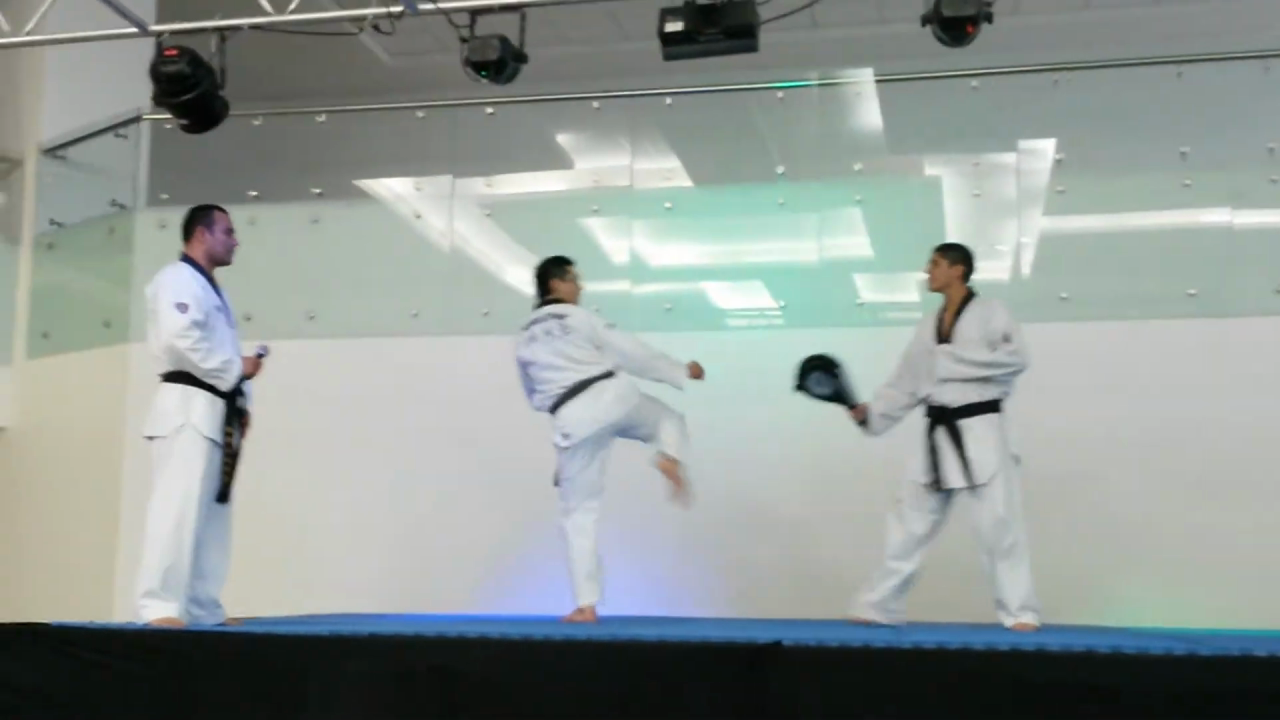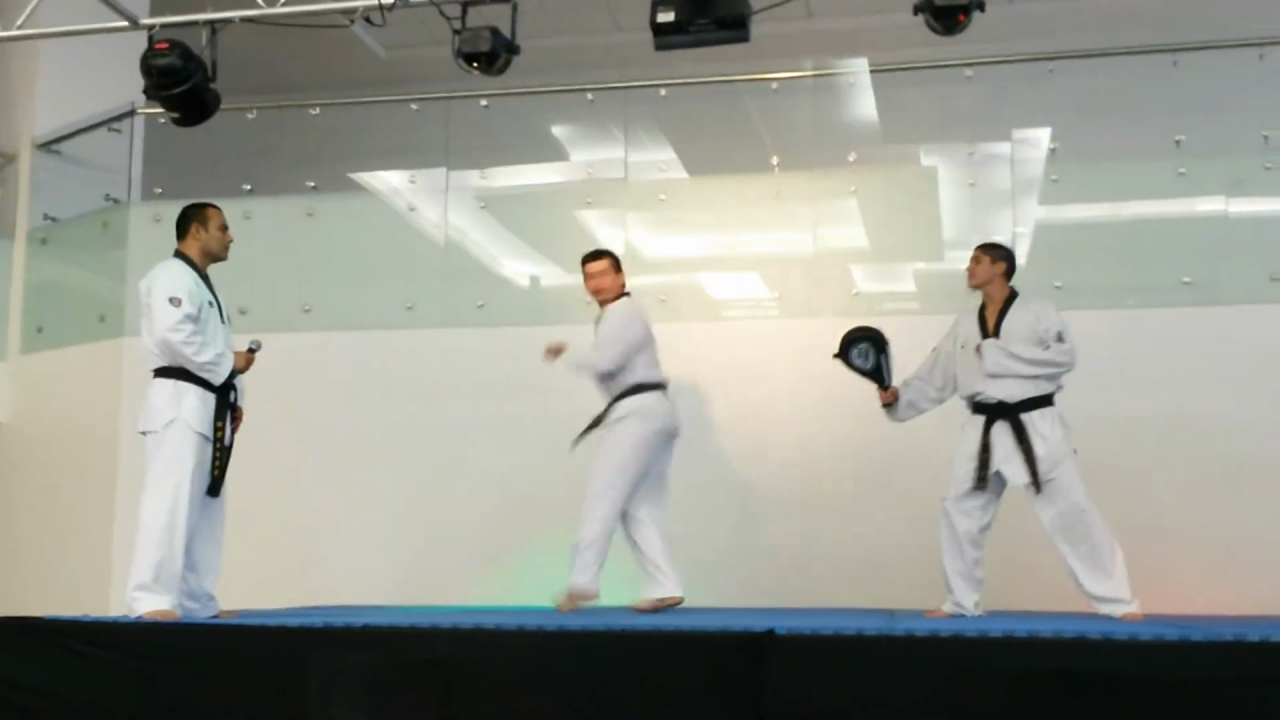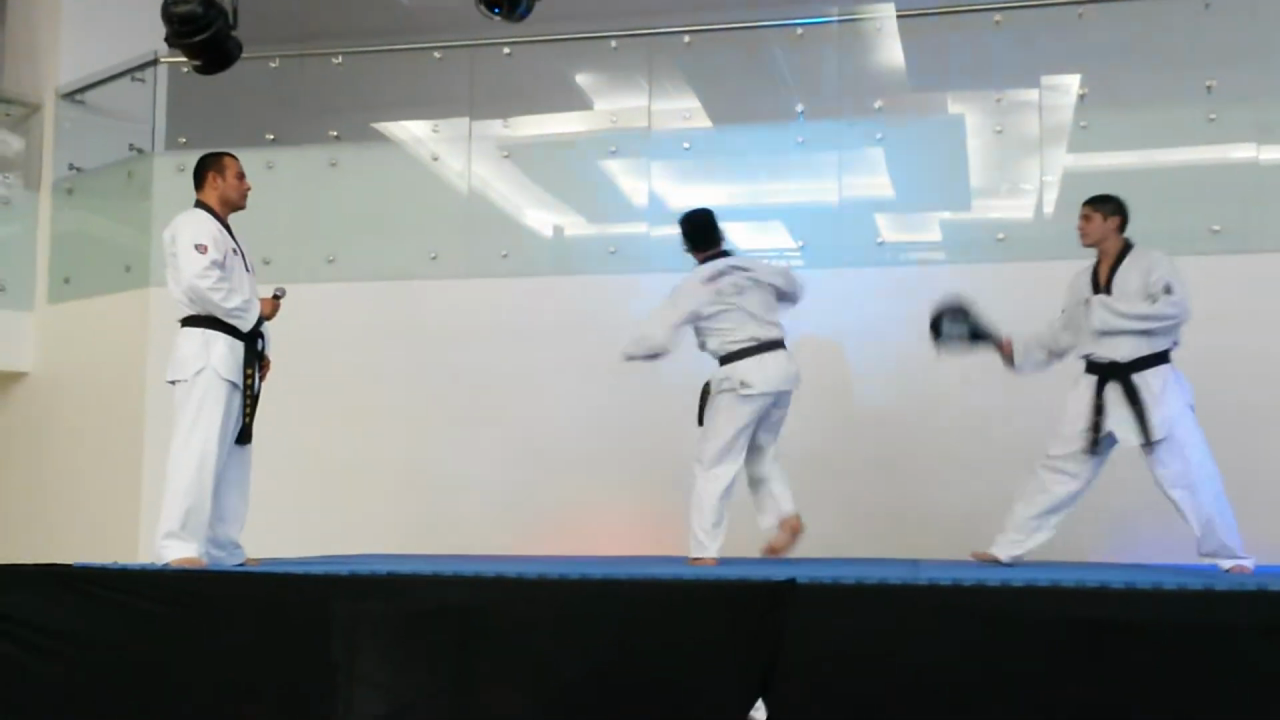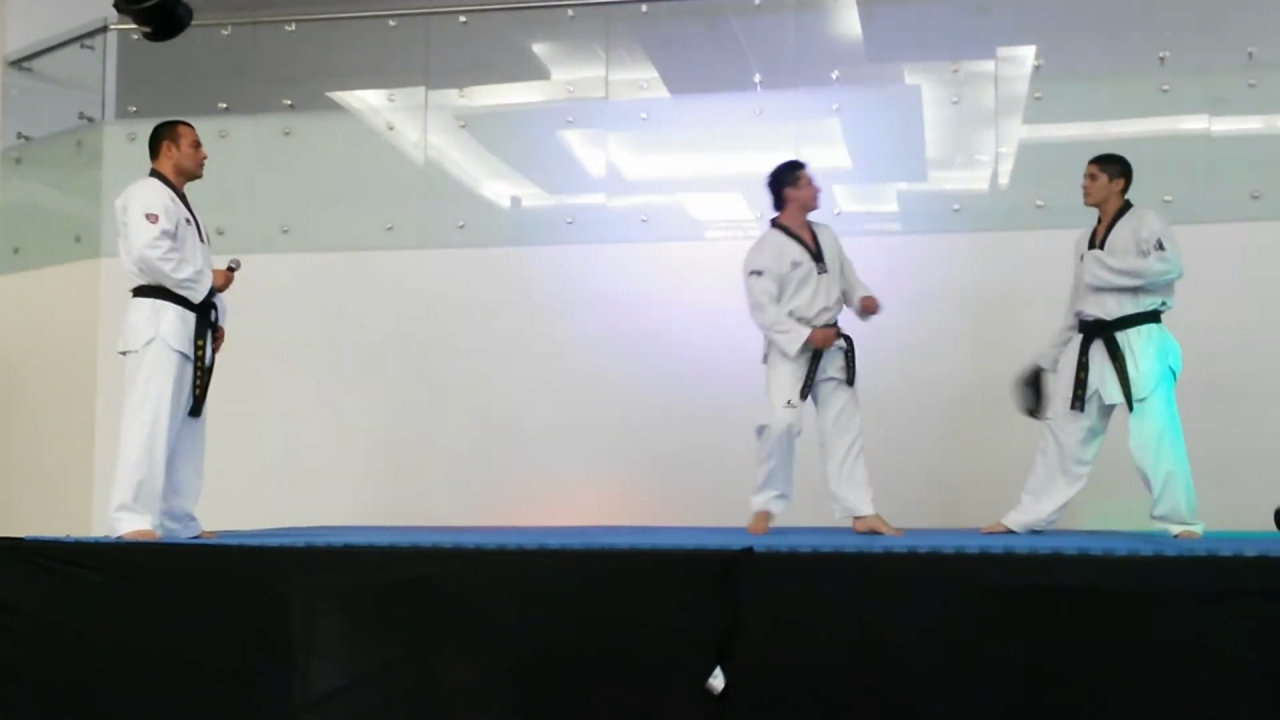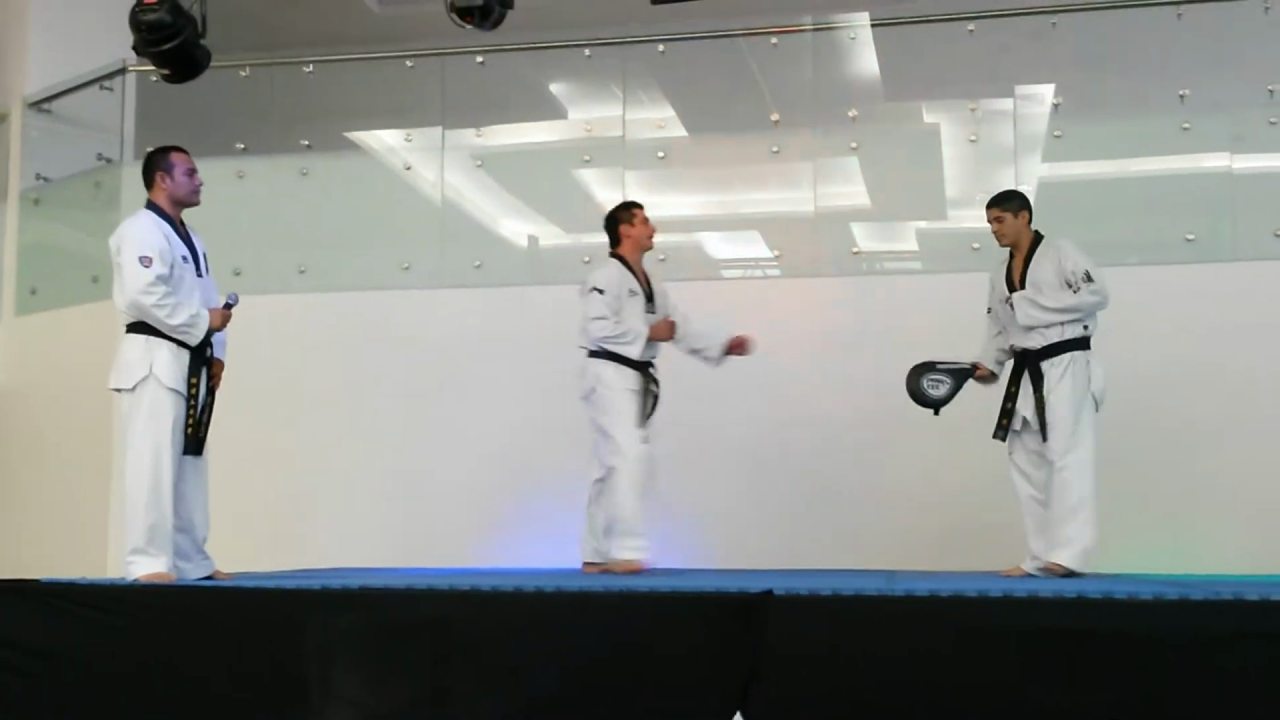
dt=1s
person 1, frame 1
left shoulder: (210, 289)
right shoulder: (178, 279)
right elbow: (179, 341)
left wrist: (239, 402)
right wrist: (236, 369)
left hip: (214, 412)
right hip: (188, 408)
left knee: (211, 510)
right knee: (178, 504)
left ankle: (201, 606)
right ankle: (158, 605)
person 1, frame 2
left shoulder: (204, 286)
right shoulder: (173, 276)
right elbow: (173, 335)
left wrist: (232, 397)
right wrist: (229, 364)
left hip: (207, 406)
right hip: (180, 402)
left knee: (205, 506)
right knee: (170, 500)
left ankle: (195, 600)
right ankle: (150, 599)
person 1, frame 3
left shoulder: (224, 234)
right shoulder: (194, 225)
right elbow: (200, 283)
left wrist: (258, 347)
right wrist: (255, 310)
left hip: (233, 354)
right hip: (209, 351)
left knee: (232, 454)
right knee: (199, 449)
left ankle: (222, 547)
right ankle: (178, 547)
person 1, frame 4
left shoulder: (183, 207)
right shoulder: (147, 195)
right elbow: (151, 252)
left wrist: (214, 317)
right wrist: (207, 281)
left hip: (189, 326)
right hip: (160, 322)
left knee: (185, 425)
right knee: (150, 420)
left ankle: (177, 519)
right ankle: (132, 519)
person 1, frame 5
left shoulder: (189, 237)
right shoulder: (142, 230)
left elbow: (205, 299)
right elbow: (143, 296)
left wrist: (214, 351)
right wrist: (201, 323)
left hip: (187, 364)
right hip: (154, 361)
left knee: (189, 465)
right knee: (154, 463)
left ankle: (189, 559)
right ankle: (147, 562)
person 2, frame 1
left shoulder: (991, 313)
right shoulder: (929, 327)
left elbow: (1015, 359)
right elbow: (905, 384)
left wrist: (952, 361)
right wrist: (870, 412)
left hip: (980, 429)
right hip: (938, 432)
left knee: (998, 522)
right knee: (910, 519)
left ankle: (1018, 612)
right ankle: (878, 605)
person 2, frame 2
left shoulder: (1037, 312)
right shoulder: (963, 327)
left elbow: (1064, 356)
right elbow: (933, 380)
left wrist: (996, 354)
right wrist: (898, 397)
left hip: (1036, 425)
right hip: (986, 429)
left knee: (1073, 513)
right knee: (960, 511)
left ankle: (1117, 602)
right ankle: (961, 601)
person 2, frame 3
left shoulder: (1151, 263)
right shoulder: (1083, 281)
left elbow: (1174, 309)
right elbow: (1060, 336)
left wrist: (1106, 310)
right wrist: (1017, 353)
left hip: (1151, 384)
right hip: (1099, 387)
left knee: (1189, 472)
right knee: (1061, 463)
left ankle: (1228, 556)
right ankle: (1009, 546)
person 2, frame 4
left shoulder: (1145, 222)
right shoulder: (1087, 239)
left elbow: (1166, 267)
left wrist: (1101, 267)
right wrist: (1050, 358)
left hip: (1138, 343)
right hip: (1092, 347)
left knee: (1155, 438)
right knee: (1064, 431)
left ankle: (1180, 520)
right ankle: (1028, 517)
person 2, frame 5
left shoulder: (1061, 251)
right shoulder: (1001, 274)
left elbow: (1096, 295)
right elbow: (1000, 332)
left wrist: (1033, 305)
right wrist: (989, 362)
left hip: (1066, 367)
right hip: (1027, 374)
left knee: (1067, 459)
right knee: (1029, 466)
left ankle: (1067, 554)
right ankle: (1043, 557)
person 3, frame 1
left shoulder: (524, 339)
right shoulder: (580, 317)
left elbow: (534, 398)
right elbow: (632, 352)
right wrist: (681, 369)
left hip: (572, 420)
right hip: (612, 396)
left knee: (579, 513)
right knee: (669, 418)
left ankle: (585, 605)
right ankle: (669, 458)
person 3, frame 2
left shoulder: (627, 312)
right shoulder: (594, 322)
left elbow: (602, 361)
left wrist: (563, 353)
left hip: (640, 412)
right hip: (634, 415)
left knee: (603, 500)
right knee: (640, 509)
left ankle: (582, 585)
right ankle: (666, 589)
person 3, frame 3
left shoulder: (693, 286)
right shoulder: (756, 269)
left elbow: (652, 340)
right elbow: (792, 290)
left wrist: (634, 349)
left hip: (744, 377)
right hip: (781, 367)
left knee: (714, 464)
right knee: (759, 454)
left ankle: (704, 551)
right ankle: (785, 517)
person 3, frame 4
left shoulder: (825, 236)
right shoulder: (767, 249)
left elbow: (849, 282)
right elbow: (762, 309)
left wrist: (864, 300)
right wrist: (805, 337)
left hip: (831, 346)
right hip: (790, 347)
left knee: (844, 427)
right knee: (780, 423)
left ankle: (862, 514)
right ankle: (765, 505)
person 3, frame 5
left shoulder: (650, 281)
right shoulder: (607, 276)
left elbow: (681, 332)
right elbow: (596, 331)
left wrist: (724, 345)
right wrist: (647, 331)
left hip: (635, 382)
right hip: (610, 376)
left knee: (612, 465)
right knee: (632, 457)
left ankle: (596, 555)
right ankle: (627, 551)
